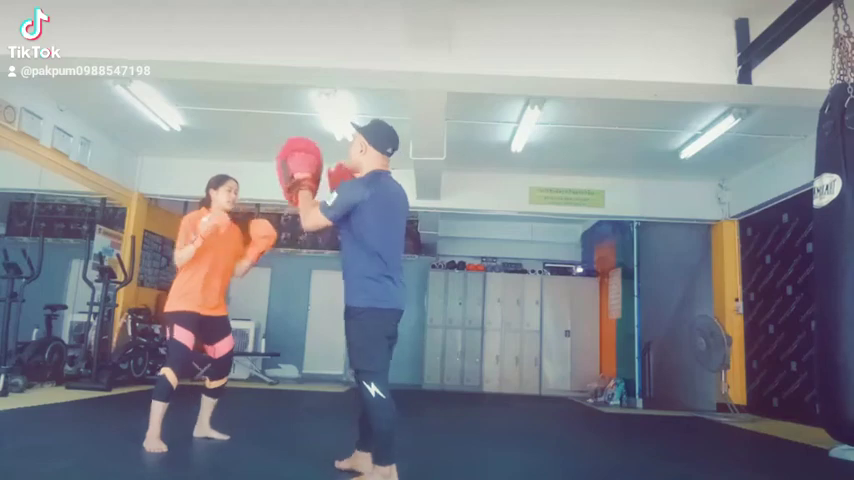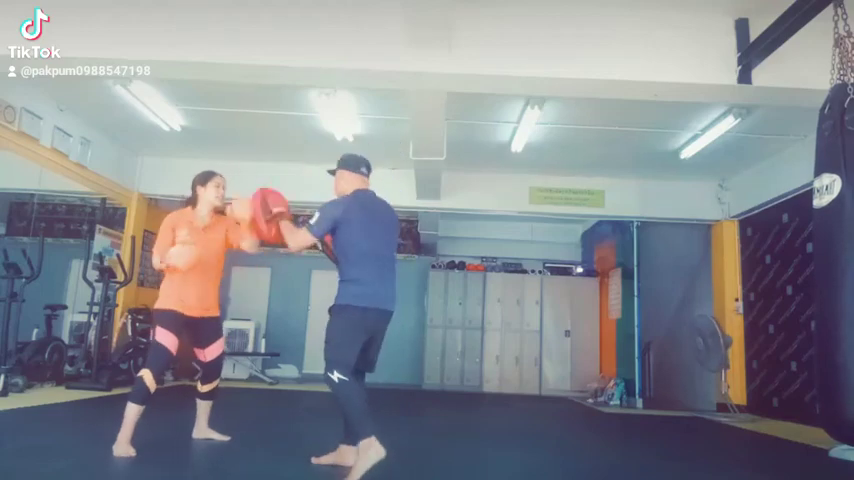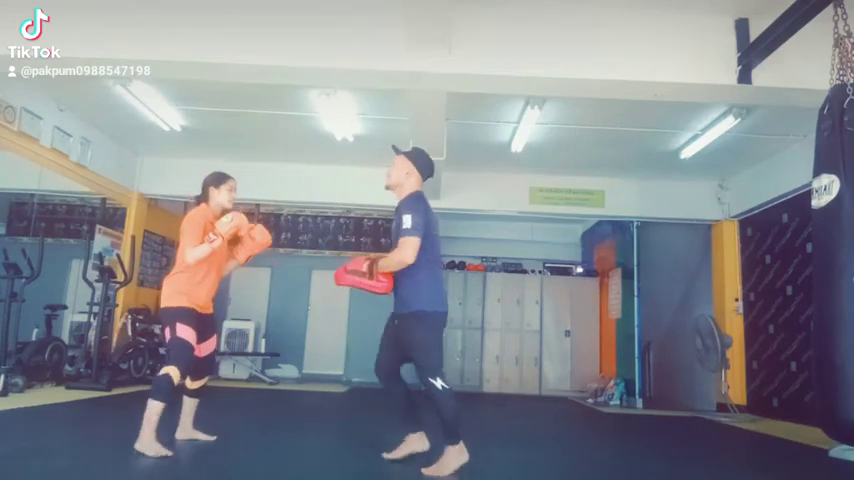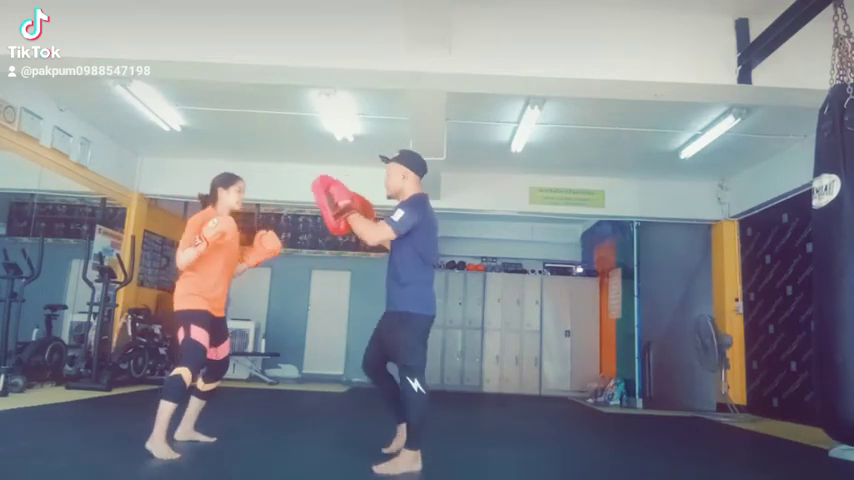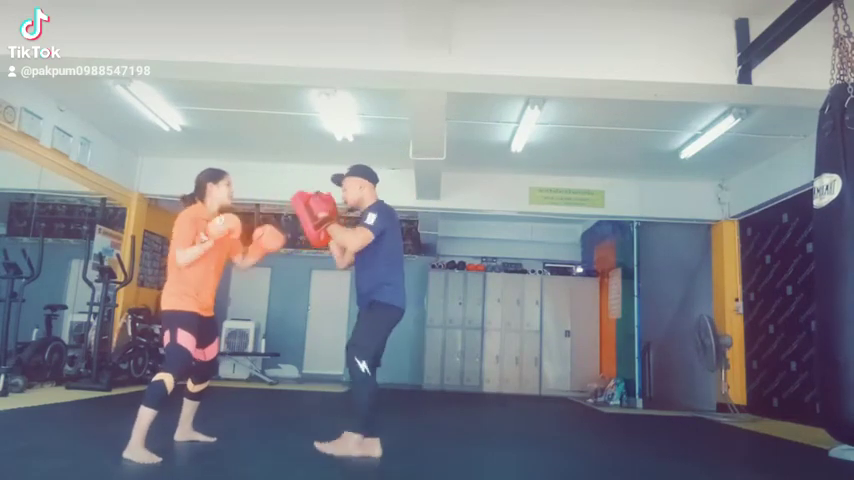
dt=0.7s
person 1, frame 1
left shoulder: (357, 187)
right shoulder: (395, 191)
left elbow: (309, 222)
left wrist: (303, 186)
left hip: (367, 303)
right hip: (389, 302)
left knee: (372, 383)
right knee: (370, 381)
person 1, frame 2
left shoulder: (339, 207)
right shoulder: (388, 211)
left elbow: (299, 242)
left wrist: (281, 219)
left hip: (355, 302)
right hip: (383, 305)
left knee: (337, 372)
right knee: (352, 374)
left ankle: (367, 443)
right ankle: (348, 446)
person 1, frame 3
left shoulder: (412, 205)
right shoulder: (412, 206)
left elbow: (406, 255)
left wrist: (374, 265)
right wrist: (383, 271)
left hip: (423, 308)
right hip: (406, 308)
left knee: (430, 377)
right knee: (386, 368)
left ankle: (455, 447)
right ankle: (415, 435)
person 1, frame 4
left shoulder: (415, 208)
right shoulder: (406, 212)
left elbow: (374, 234)
right elbow: (391, 244)
left wrist: (348, 213)
right wrist: (359, 216)
left hip: (411, 309)
right hip: (397, 307)
left knee: (410, 376)
right knee: (372, 363)
left ankle: (411, 454)
right ankle: (405, 425)
person 1, frame 5
left shoulder: (380, 212)
right shoulder: (369, 219)
left elbow: (355, 242)
right elbow: (343, 261)
left wrist: (326, 223)
right wrist: (332, 231)
left hip: (384, 301)
right hip: (374, 302)
left knee: (357, 356)
right knee: (363, 365)
left ankle: (356, 436)
right ankle: (369, 439)
person 2, frame 1
left shoulder: (234, 231)
right shoulder: (192, 219)
left elbow: (237, 270)
right elbow: (180, 260)
left wrist: (257, 248)
right wrist: (202, 234)
left hip: (214, 308)
right hip: (185, 304)
left knee: (222, 365)
right knee: (177, 362)
left ankle: (203, 426)
right ankle: (153, 434)
person 2, frame 2
left shoulder: (225, 225)
right shoulder: (175, 220)
left elbow: (251, 246)
right elbow: (156, 261)
left wrist: (244, 223)
right wrist: (170, 259)
left hip: (207, 310)
right hip: (173, 305)
left knee: (213, 368)
right knee: (157, 365)
left ankle: (202, 427)
right ankle: (124, 438)
person 2, frame 3
left shoulder: (222, 222)
right shoulder: (197, 216)
right elbow: (191, 257)
left wrist: (247, 248)
right wrist: (220, 236)
left hip: (202, 304)
right hip: (179, 300)
left knee: (205, 365)
right knee: (180, 361)
left ankle: (185, 427)
right ankle: (146, 437)
person 2, frame 4
left shoulder: (231, 226)
right shoulder: (200, 220)
right elbow: (182, 261)
left wrist: (257, 254)
right wrist: (205, 239)
left hip: (214, 306)
right hip: (192, 301)
left knee: (217, 366)
right knee: (191, 363)
left ankle: (185, 429)
right ankle: (157, 437)
person 2, frame 5
left shoulder: (225, 222)
right shoulder: (190, 216)
left elbow: (242, 261)
right elbow: (181, 260)
right wrist: (210, 238)
left hip: (204, 307)
right hip: (180, 303)
left knee: (206, 368)
right knee: (176, 367)
left ankle: (184, 429)
right ankle: (135, 444)
